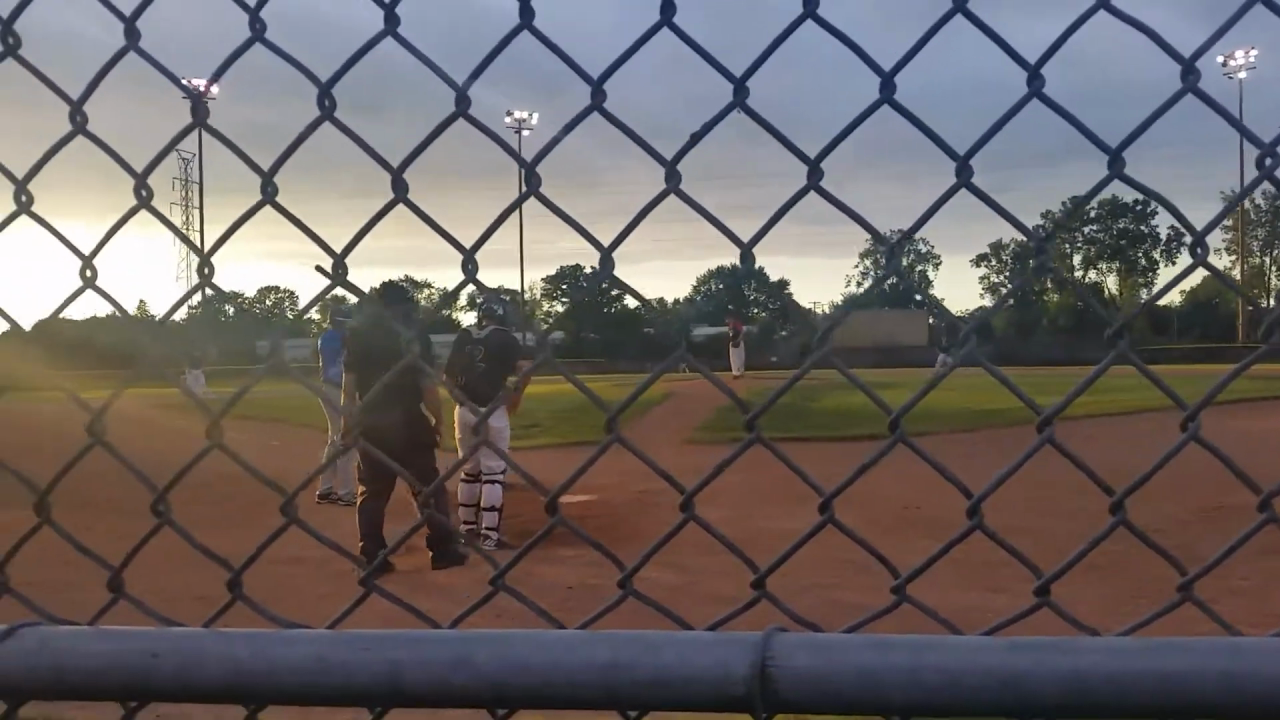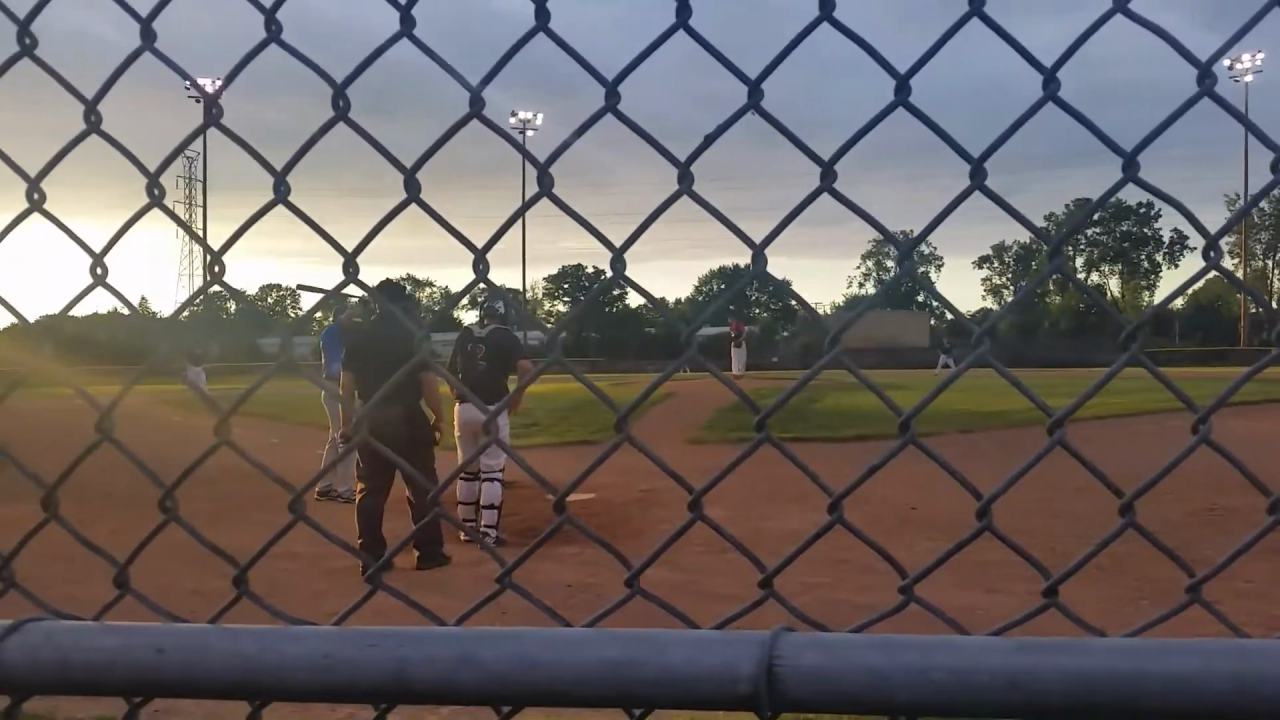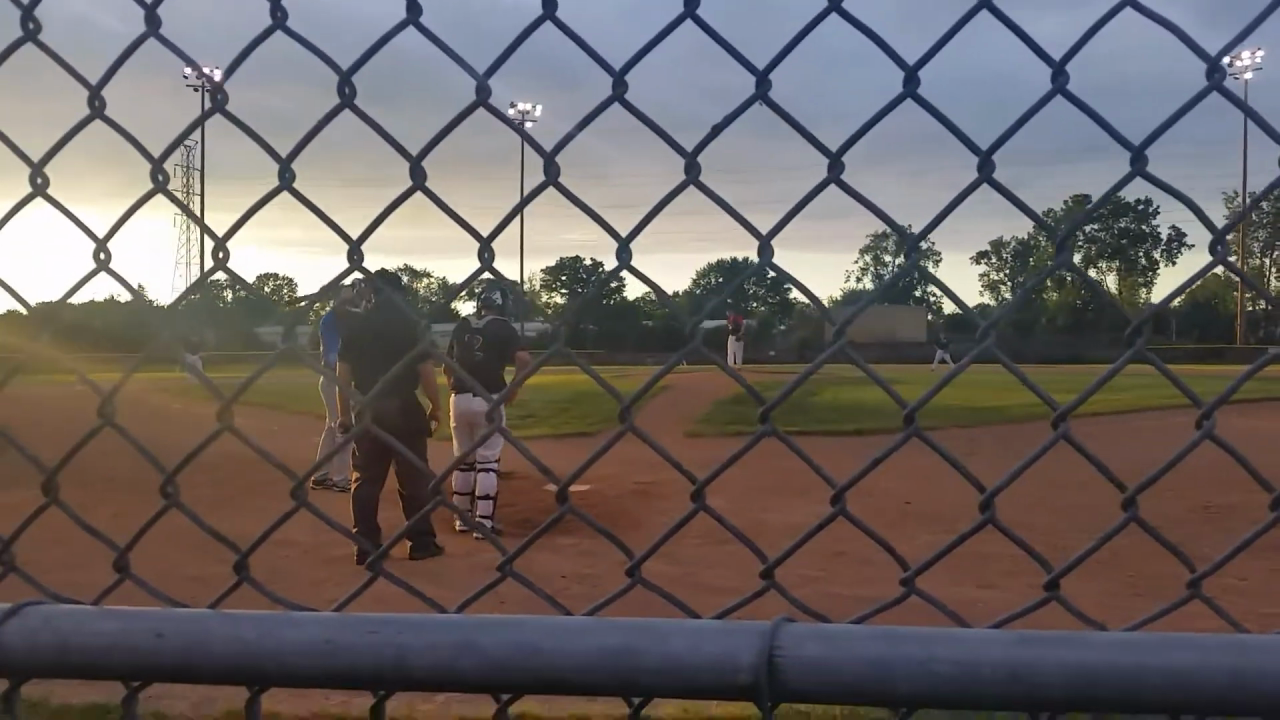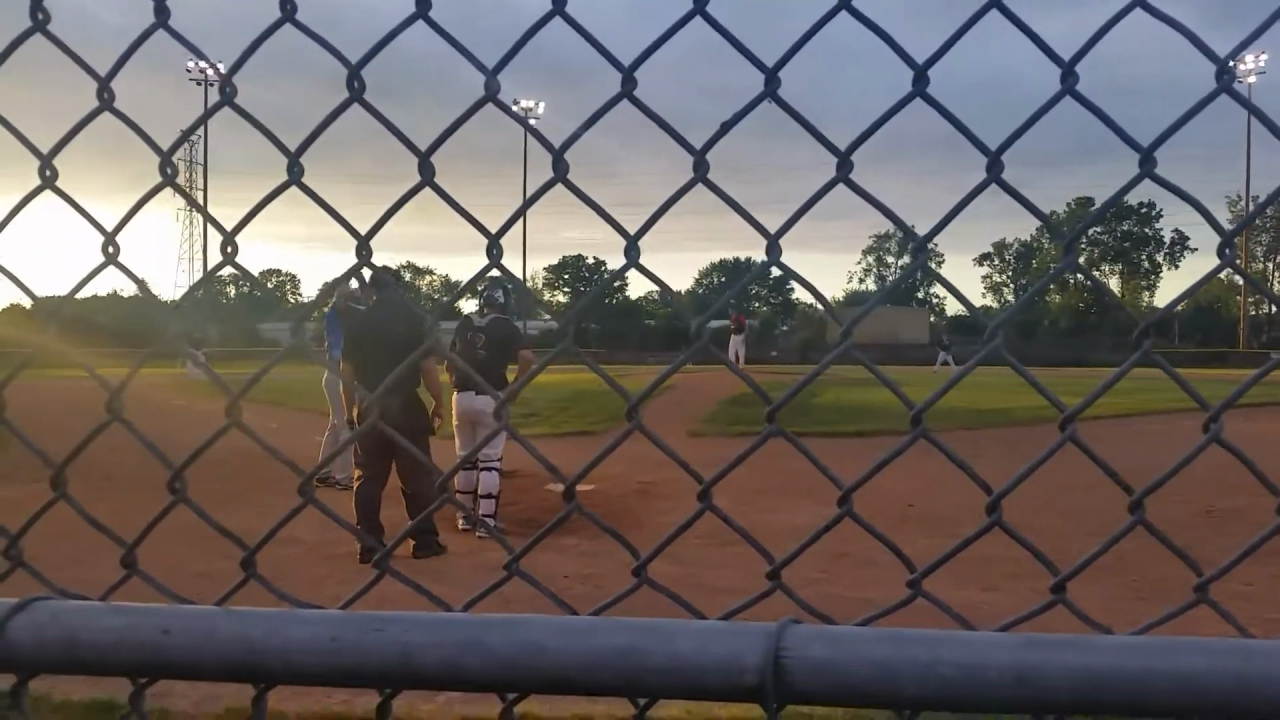
dt=0.1s
person 1, frame 1
left shoulder: (360, 336)
right shoulder: (414, 334)
left elbow: (349, 385)
right elbow: (427, 384)
left wrist: (348, 423)
right wrist: (437, 420)
left hip: (370, 421)
right hip: (407, 420)
left knee: (371, 492)
right knee: (427, 488)
left ankle: (372, 559)
right ankle: (443, 551)
person 1, frame 2
left shoulder: (359, 335)
right shoulder: (412, 332)
left elbow: (347, 384)
right elbow: (427, 381)
left wrist: (346, 422)
right wrist: (437, 417)
left hip: (370, 419)
right hip: (406, 417)
left knee: (370, 489)
right knee: (423, 487)
left ankle: (371, 556)
right ankle: (430, 551)
person 1, frame 3
left shoulder: (355, 325)
right shoulder: (410, 322)
left elbow: (343, 374)
right elbow: (425, 369)
left wrist: (344, 413)
right wrist: (435, 406)
left hip: (367, 409)
right hip: (402, 407)
left knee: (366, 479)
right knee: (414, 478)
left ankle: (366, 545)
right ankle: (421, 541)
person 1, frame 4
left shoulder: (357, 323)
right shoulder: (412, 319)
left elbow: (347, 373)
right elbow: (427, 367)
left wrist: (351, 410)
right wrist: (438, 404)
left hip: (369, 407)
right hip: (404, 405)
left knee: (368, 477)
right knee: (418, 476)
left ankle: (369, 543)
right ankle: (424, 540)
person 2, frame 1
left shoulder: (462, 337)
right shoulder: (505, 338)
left elbow: (448, 376)
right elbow: (523, 367)
right wrist: (516, 395)
left hip: (464, 411)
right hip: (493, 412)
left knee: (468, 471)
right knee: (493, 473)
left ankle: (467, 528)
right ankle: (489, 535)
person 2, frame 2
left shoulder: (464, 335)
right shoulder: (506, 337)
left elbow: (451, 374)
right elbow: (526, 368)
right wrist: (518, 396)
left hip: (463, 409)
right hip: (492, 410)
left knee: (468, 469)
right knee: (492, 471)
left ankle: (468, 527)
right ankle: (488, 532)
person 2, frame 3
left shoulder: (462, 326)
right shoulder: (503, 328)
left elbow: (447, 366)
right elbow: (523, 358)
right wrist: (514, 387)
left hip: (459, 399)
right hip: (488, 400)
left knee: (463, 460)
right knee: (488, 462)
left ankle: (463, 517)
right ankle: (483, 523)
person 2, frame 4
left shoulder: (464, 324)
right shoulder: (506, 326)
left elbow: (449, 364)
right elbow: (526, 357)
left hip: (461, 398)
right hip: (490, 399)
left knee: (466, 458)
right knee: (490, 460)
left ankle: (465, 516)
right ankle: (486, 522)
person 3, frame 1
left shoulder: (339, 339)
right shoulder: (329, 336)
left hip: (339, 394)
right hip: (334, 394)
left knee: (335, 442)
right knee: (345, 442)
left ankle: (325, 490)
right ankle: (345, 493)
person 3, frame 2
left shoulder: (342, 336)
right shoulder: (331, 332)
right elbow: (346, 319)
right hip: (336, 392)
left knee: (336, 440)
left ankle: (325, 487)
right ankle: (345, 490)
person 3, frame 3
left shoulder: (343, 325)
right shoulder: (329, 321)
right elbow: (343, 301)
right wrist: (354, 289)
left hip: (339, 381)
right hip: (333, 382)
left knee: (333, 428)
left ankle: (321, 476)
right ankle: (341, 479)
person 3, frame 4
left shoulder: (345, 322)
right shoulder: (333, 317)
right elbow: (340, 296)
right wrist: (346, 284)
left hip: (343, 378)
right hip: (337, 378)
left knee: (336, 426)
right knee: (345, 427)
left ankle: (324, 474)
right ankle: (343, 477)
